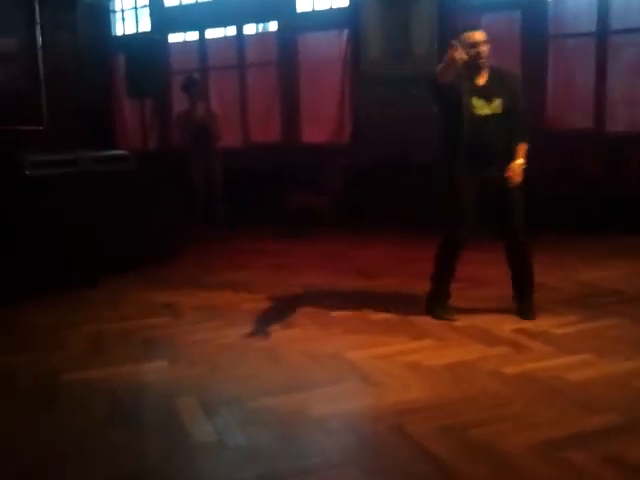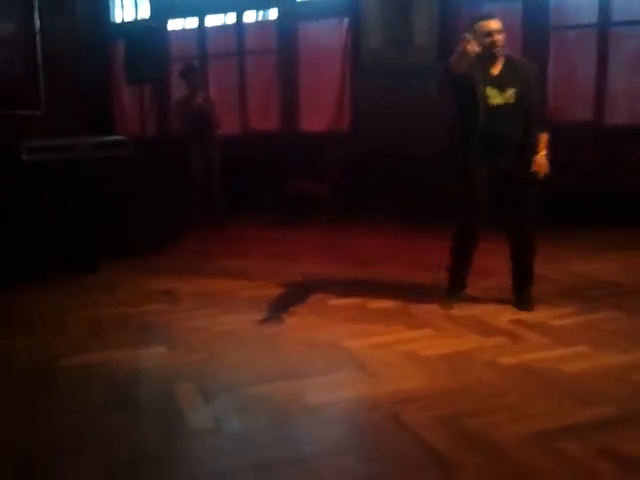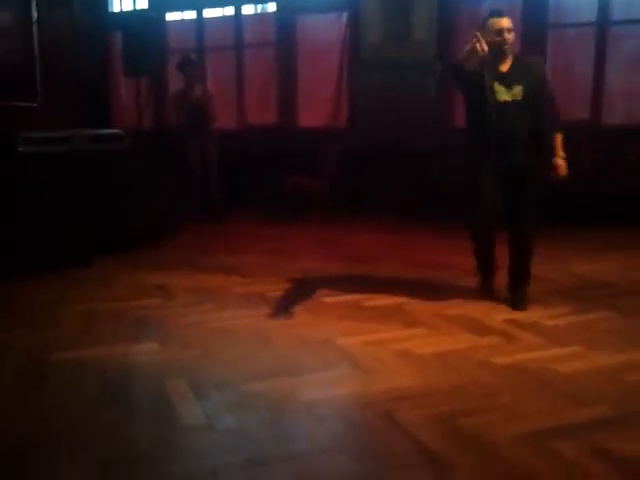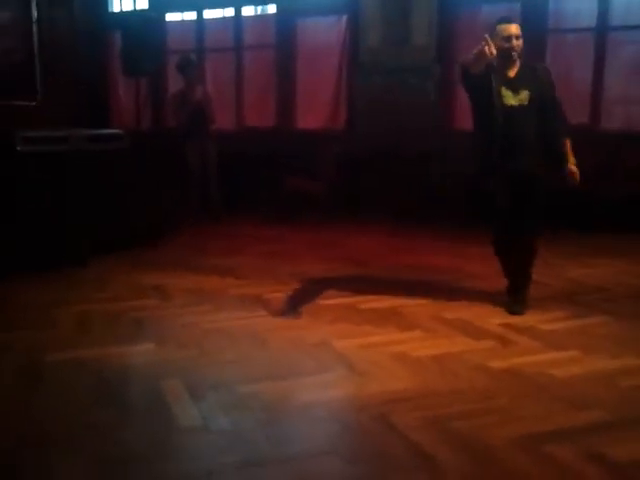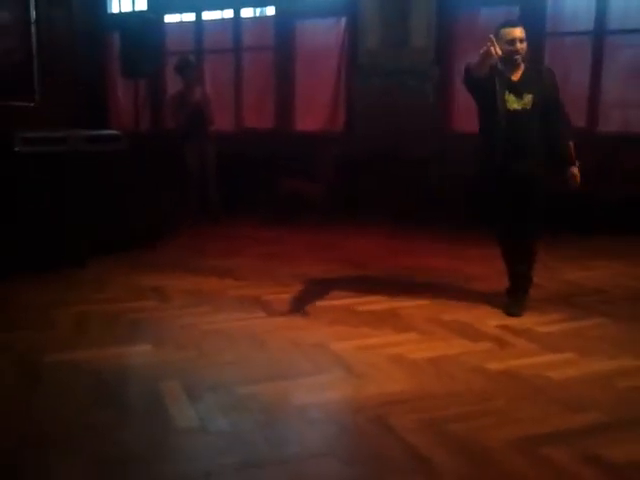
dt=0.1s
person 1, frame 1
left shoulder: (506, 80)
right shoulder: (455, 82)
left elbow: (520, 125)
right elbow: (440, 80)
left wrist: (519, 160)
right wrist: (452, 63)
left hip: (501, 170)
right hip: (466, 172)
left knee: (516, 236)
right knee: (455, 235)
left ankle: (524, 298)
right ankle: (437, 298)
person 1, frame 2
left shoulder: (523, 70)
right shoulder: (469, 72)
left elbow: (536, 115)
right elbow: (453, 71)
left wrist: (541, 153)
right wrist: (464, 52)
left hip: (517, 161)
right hip: (479, 162)
left knee: (522, 226)
right knee: (470, 223)
left ankle: (523, 289)
right ankle: (457, 284)
person 1, frame 3
left shoulder: (532, 68)
right shoulder: (478, 69)
left elbow: (548, 113)
right elbow: (461, 68)
left wrist: (558, 153)
right wrist: (472, 51)
left hip: (524, 159)
right hip: (486, 159)
left knee: (521, 226)
right knee: (483, 220)
left ankle: (518, 287)
right ankle: (487, 276)
person 1, frame 4
left shoulder: (539, 74)
right shoulder: (484, 74)
left elbow: (555, 119)
right elbow: (469, 71)
left wrist: (567, 159)
right wrist: (479, 55)
left hip: (532, 164)
right hip: (496, 164)
left knee: (526, 228)
right knee: (502, 228)
left ankle: (519, 291)
right ankle: (515, 282)
person 1, frame 5
left shoulder: (543, 77)
right shoulder: (488, 77)
left elbow: (559, 121)
right elbow: (472, 75)
left wrist: (570, 161)
right wrist: (485, 57)
left hip: (535, 166)
right hip: (501, 166)
left knee: (527, 230)
right knee: (506, 229)
left ankle: (519, 292)
right ankle: (517, 285)
person 2, frame 1
left shoulder: (209, 112)
right shoulder: (182, 116)
left elbow: (217, 137)
right elbow: (183, 142)
left wrist: (206, 120)
right wrist: (195, 122)
left hip: (211, 156)
right hip: (194, 159)
left knee: (217, 193)
right knee: (200, 195)
person 2, frame 2
left shoulder: (207, 99)
right shoulder: (181, 104)
left elbow: (216, 125)
right elbow: (181, 129)
left wrist: (206, 108)
right wrist: (193, 109)
left hip: (209, 144)
right hip: (193, 146)
left knee: (215, 181)
right knee: (199, 182)
left ankle: (218, 215)
right ankle: (201, 217)
person 2, frame 3
left shoulder: (204, 92)
right shoulder: (178, 96)
left elbow: (212, 118)
right elbow: (179, 121)
left wrist: (203, 101)
right wrist: (191, 102)
left hip: (206, 137)
right hip: (190, 139)
left knee: (212, 174)
right knee: (195, 175)
left ankle: (215, 209)
right ankle: (198, 211)
person 2, frame 4
left shoulder: (204, 93)
right shoulder: (177, 97)
left elbow: (211, 119)
right elbow: (179, 122)
left wrist: (203, 102)
right wrist: (192, 104)
left hip: (205, 139)
right hip: (189, 141)
left knee: (211, 176)
right knee: (195, 177)
left ankle: (213, 210)
right ankle: (197, 212)
person 2, frame 5
left shoulder: (202, 95)
right shoulder: (176, 98)
left elbow: (210, 120)
right elbow: (178, 123)
left wrist: (201, 104)
right wrist: (191, 105)
left hip: (204, 140)
right hip: (188, 142)
left knee: (210, 177)
right knee: (194, 178)
left ankle: (212, 211)
right ankle: (196, 214)
